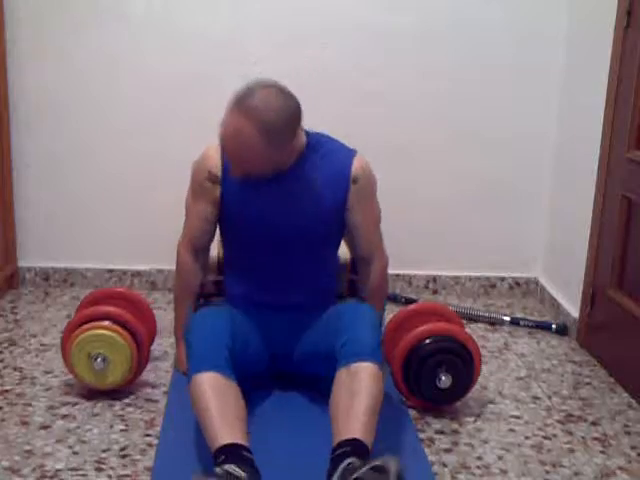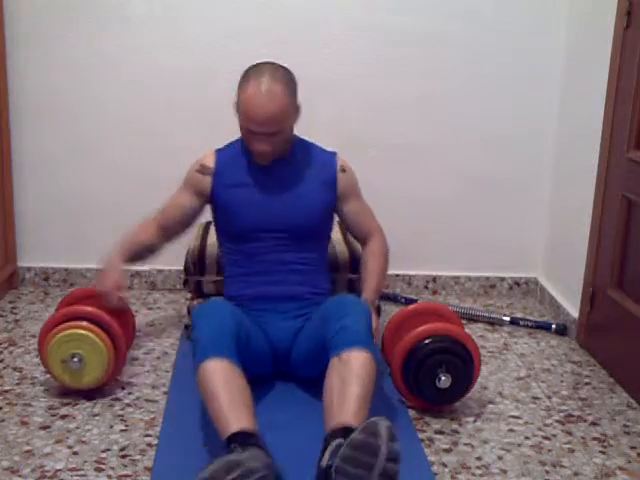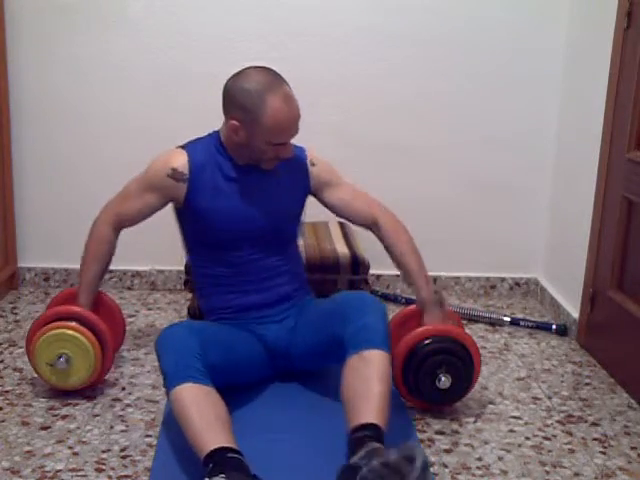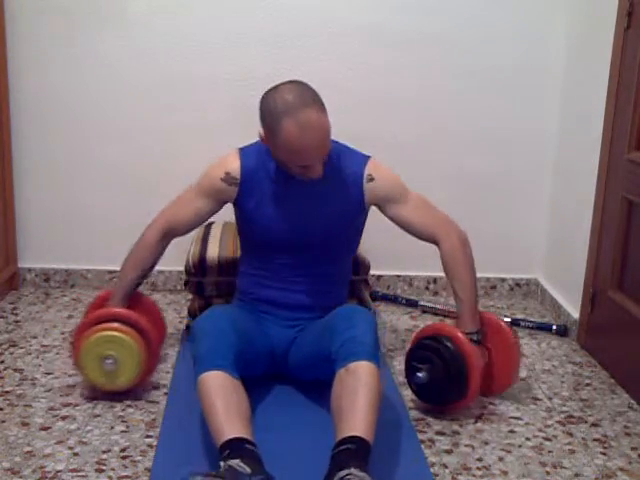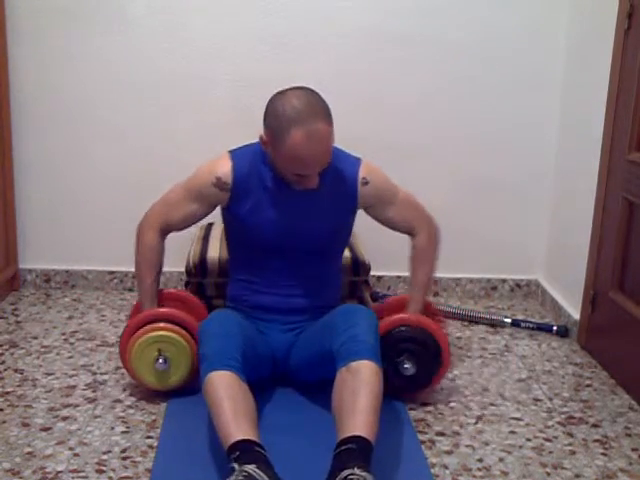
dt=0.7s
person 1, frame 1
left shoulder: (350, 171)
right shoulder: (214, 167)
left elbow: (372, 262)
right elbow: (192, 253)
left wrist: (366, 339)
right wrist: (183, 339)
left hip: (315, 328)
right hip: (246, 327)
left knee: (359, 320)
right knee: (207, 325)
person 1, frame 2
left shoulder: (331, 169)
right shoulder: (214, 169)
left elbow: (373, 240)
right elbow: (160, 228)
left wrist: (366, 310)
right wrist: (119, 258)
left hip: (313, 329)
right hip: (250, 328)
left knee: (350, 312)
right knee: (213, 316)
person 1, frame 3
left shoulder: (305, 166)
right shoulder: (183, 168)
left elbow: (378, 219)
right elbow: (109, 222)
left wrist: (428, 301)
right wrist: (83, 308)
left hip: (301, 321)
right hip: (233, 334)
left knee: (365, 309)
right knee: (176, 342)
person 1, frame 4
left shoulder: (364, 174)
right shoulder: (236, 171)
left elbow: (450, 237)
right elbow: (161, 231)
left wrist: (469, 328)
right wrist: (116, 306)
left hip: (319, 334)
right hip: (253, 325)
left knee: (357, 321)
right knee: (213, 324)
person 1, frame 5
left shoulder: (357, 177)
right shoulder: (228, 174)
left elbow: (424, 229)
right elbow: (153, 227)
left wrist: (413, 314)
right wrist: (150, 314)
left hip: (316, 335)
right hip: (249, 331)
left knee: (358, 321)
right knee: (218, 327)
